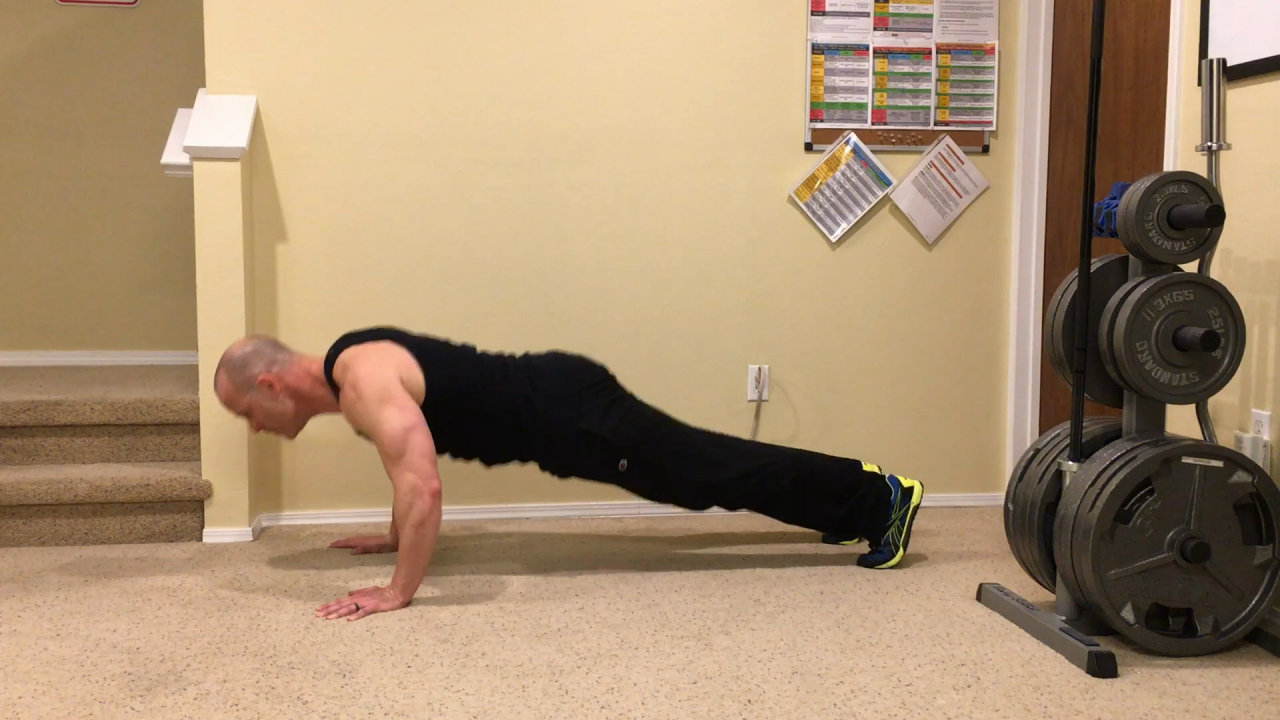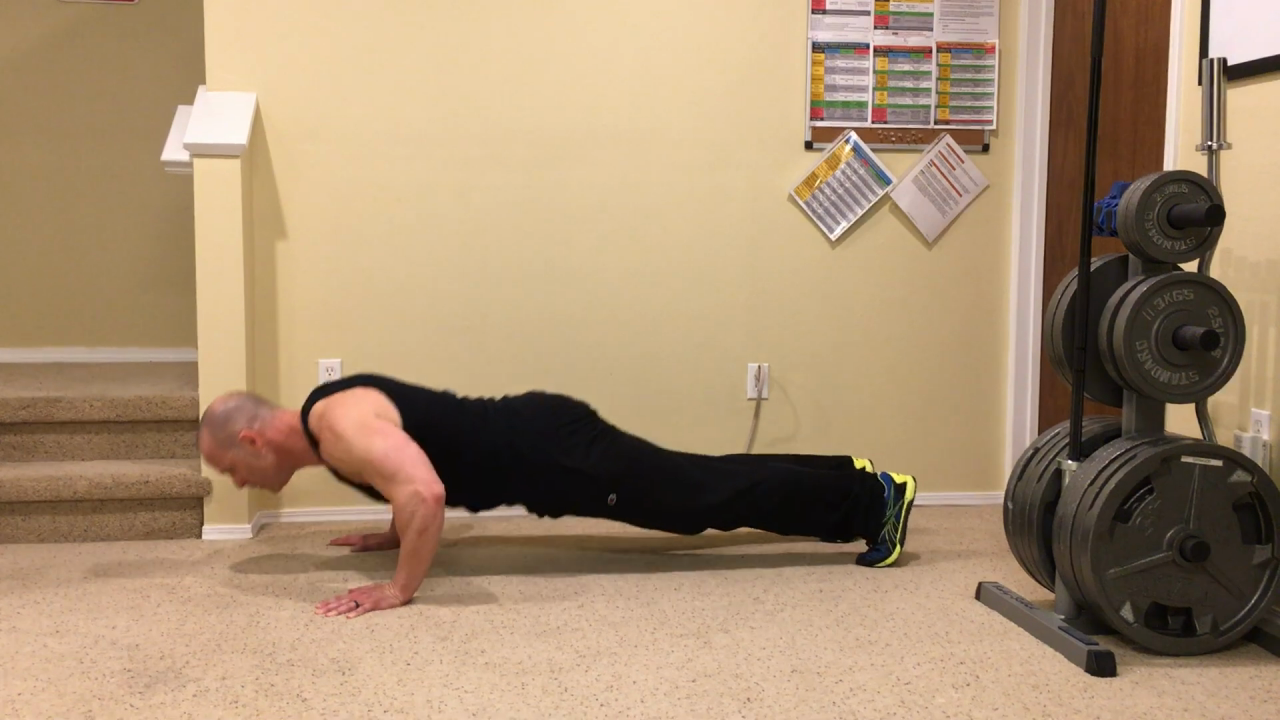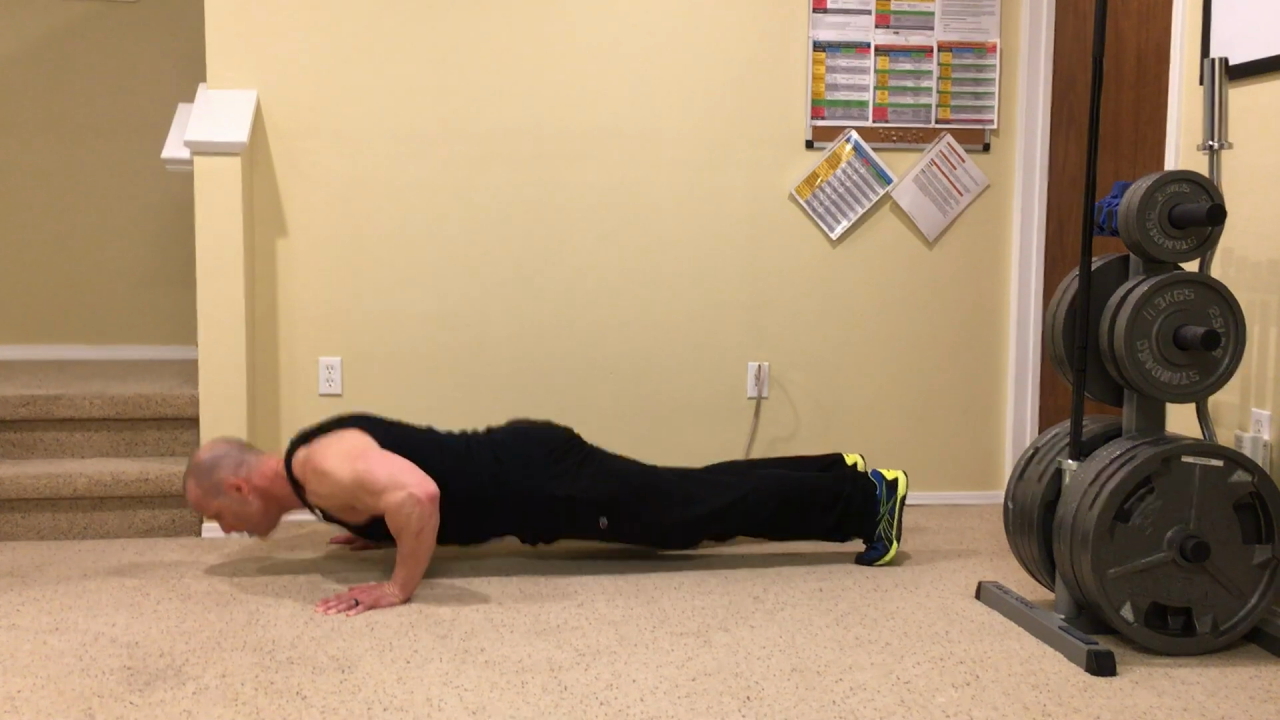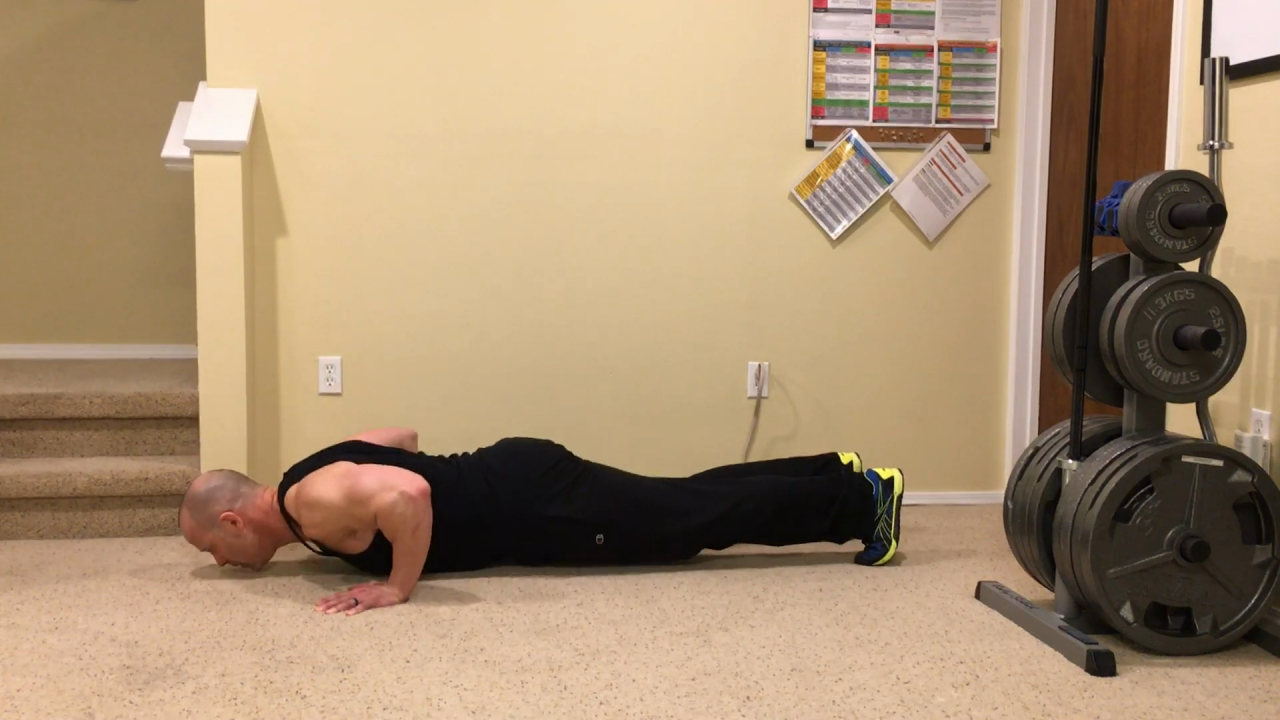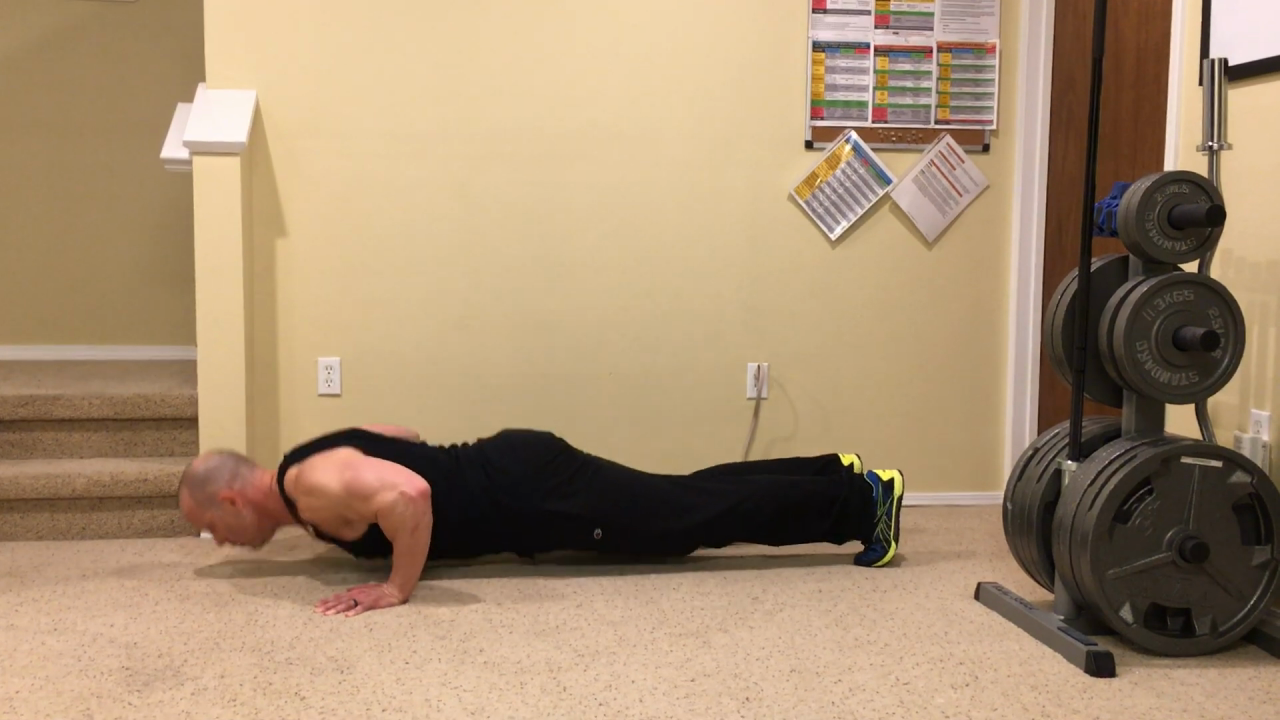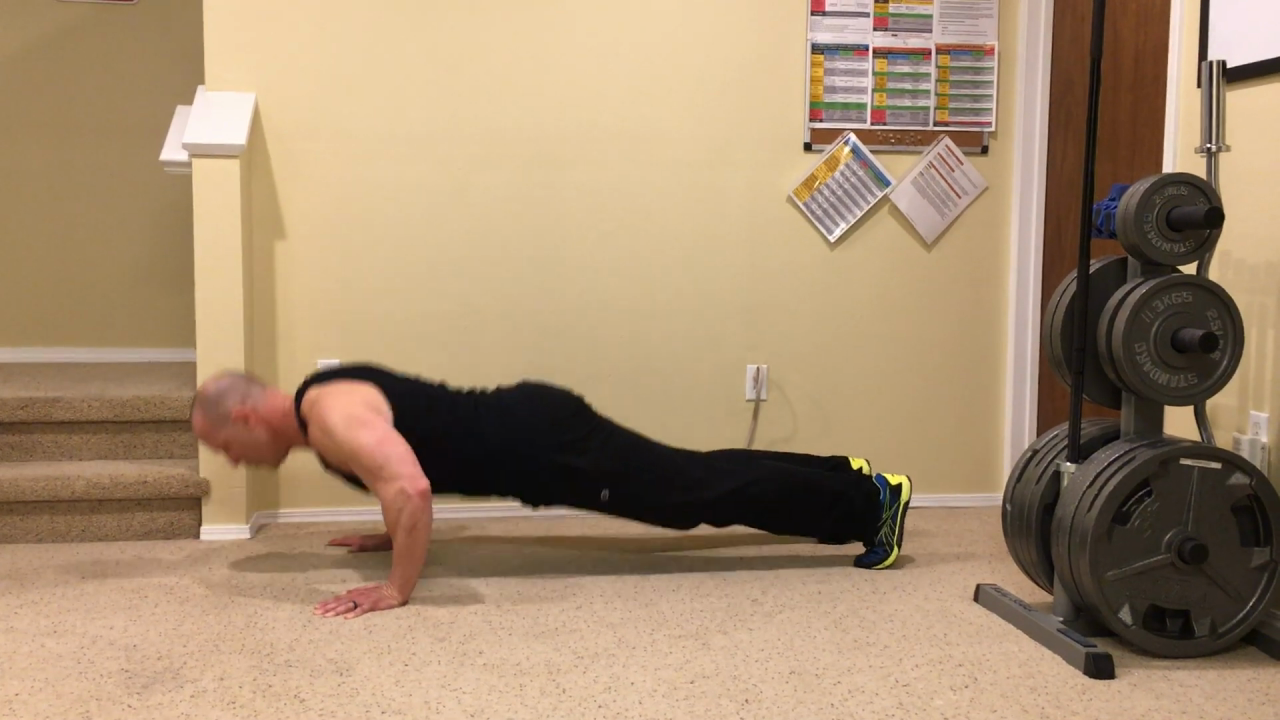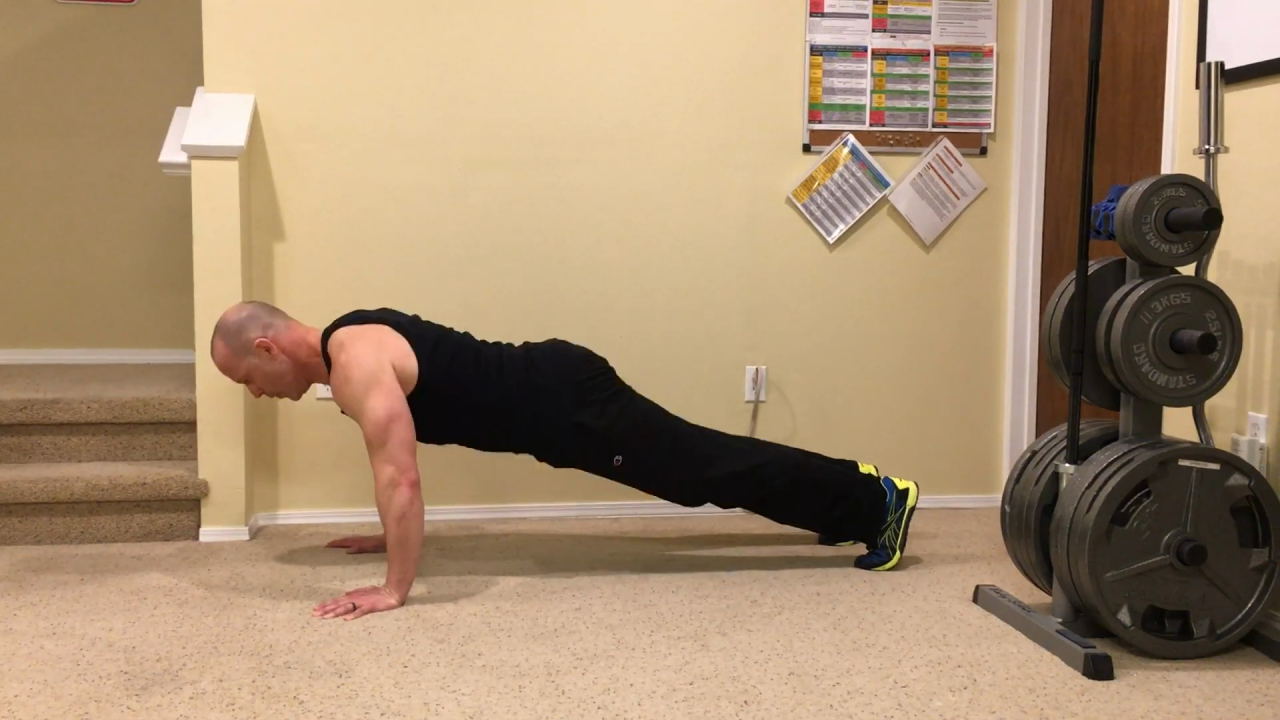
dt=0.2s
person 1, frame 1
left shoulder: (363, 379)
right shoulder: (353, 368)
left elbow: (421, 486)
right elbow: (412, 464)
left wrist: (398, 592)
right wrist: (396, 537)
left hip: (569, 412)
right hip: (551, 403)
left knee: (719, 477)
right knee: (713, 473)
left ankle: (879, 498)
right ankle: (858, 488)
person 1, frame 2
left shoulder: (337, 427)
right shoulder: (334, 412)
left elbow: (426, 493)
left wrist: (399, 588)
right wrist: (393, 535)
left hip: (551, 454)
right hip: (533, 433)
left knee: (711, 498)
right knee: (705, 484)
left ankle: (874, 498)
right ankle: (851, 480)
person 1, frame 3
left shoulder: (320, 471)
right shoulder: (321, 453)
left elbow: (420, 495)
left wrist: (398, 588)
right wrist: (383, 530)
left hip: (538, 483)
right hip: (520, 460)
left knee: (705, 508)
right knee: (696, 493)
left ankle: (866, 497)
right ankle: (842, 475)
person 1, frame 4
left shoulder: (312, 506)
right shoulder: (316, 478)
left elbow: (411, 493)
right elbow: (405, 438)
left wrist: (396, 586)
left hip: (532, 506)
right hip: (514, 476)
left knee: (701, 519)
right knee: (691, 501)
left ankle: (863, 495)
right ankle: (837, 475)
person 1, frame 5
left shoulder: (310, 491)
right shoulder: (311, 467)
left elbow: (410, 492)
left wrist: (397, 588)
right wrist: (372, 531)
left hip: (529, 496)
right hip: (515, 469)
left knee: (699, 514)
right knee: (689, 498)
left ankle: (862, 498)
right ankle: (838, 476)
person 1, frame 6
left shoulder: (326, 418)
right shoulder: (325, 399)
left elbow: (411, 488)
left wrist: (397, 589)
right wrist: (392, 534)
left hip: (543, 446)
right hip: (526, 425)
left knee: (705, 492)
right knee: (698, 478)
left ankle: (869, 500)
right ankle: (851, 480)
person 1, frame 7
left shoulder: (355, 361)
right shoulder: (349, 344)
left elbow: (398, 475)
right elbow: (401, 456)
left wrist: (395, 590)
right wrist: (391, 533)
left hip: (565, 403)
right hip: (550, 390)
left knee: (718, 474)
right knee: (714, 463)
left ankle: (874, 504)
right ankle: (859, 488)
